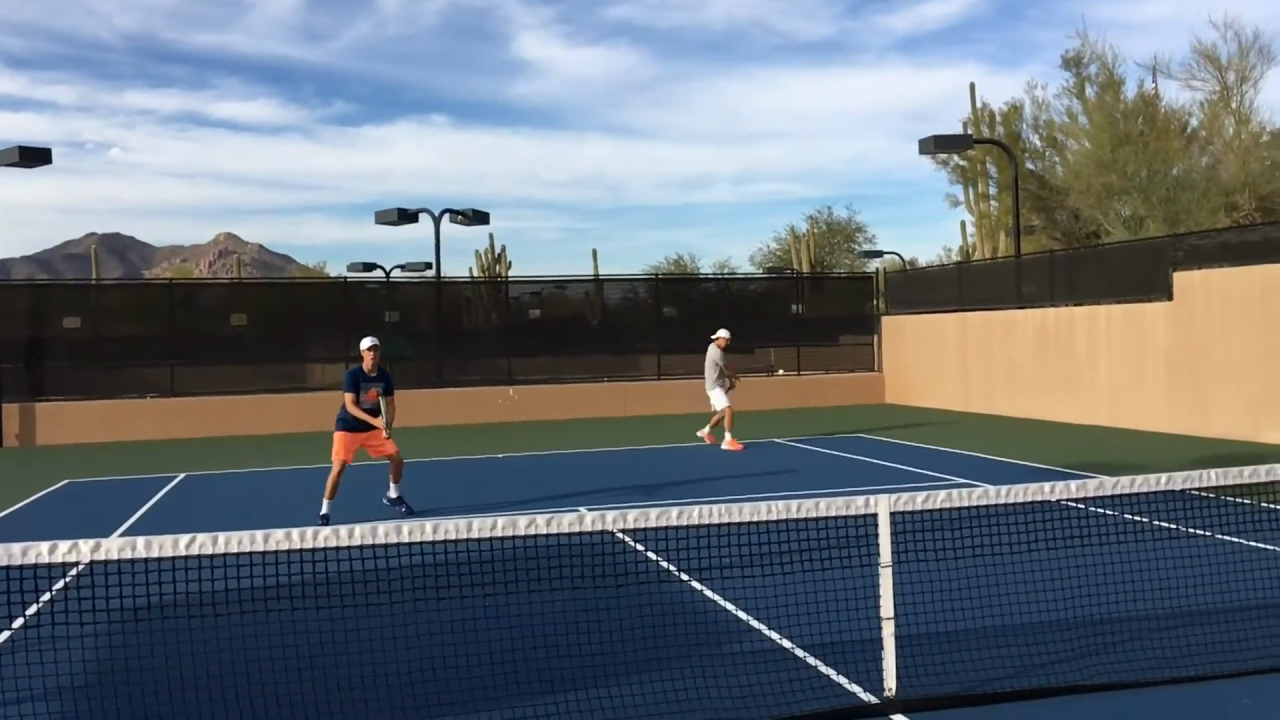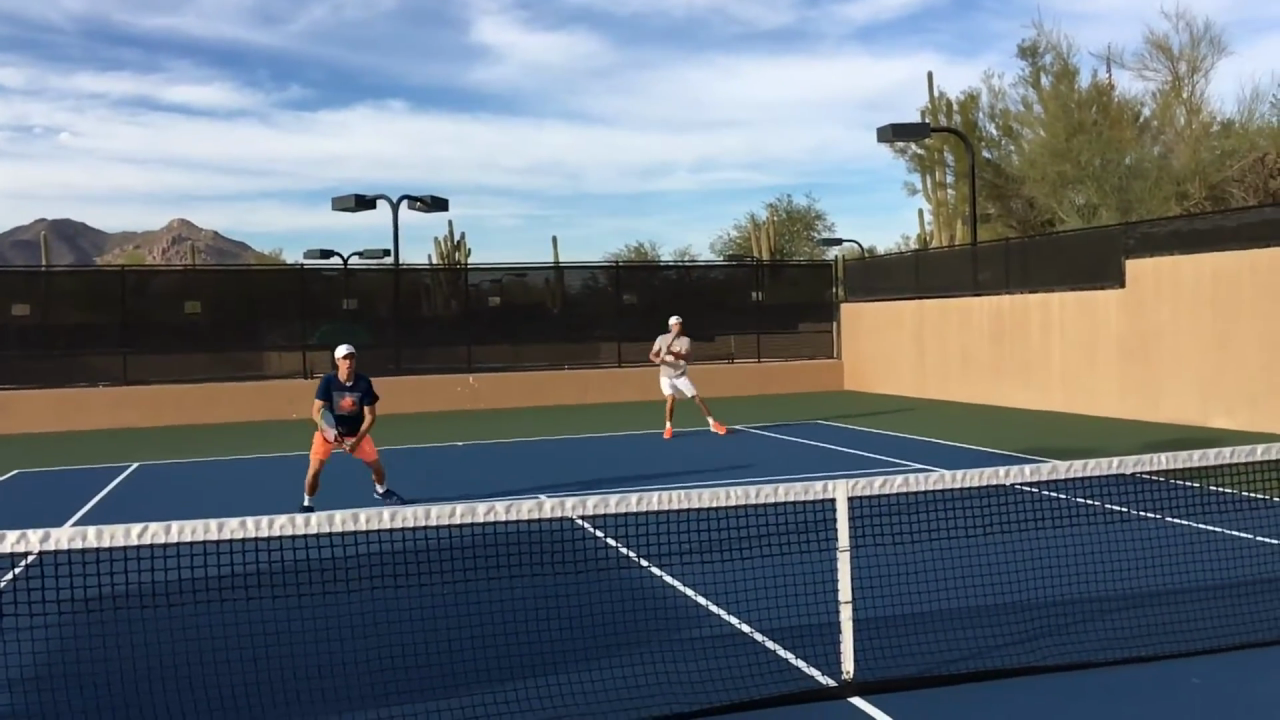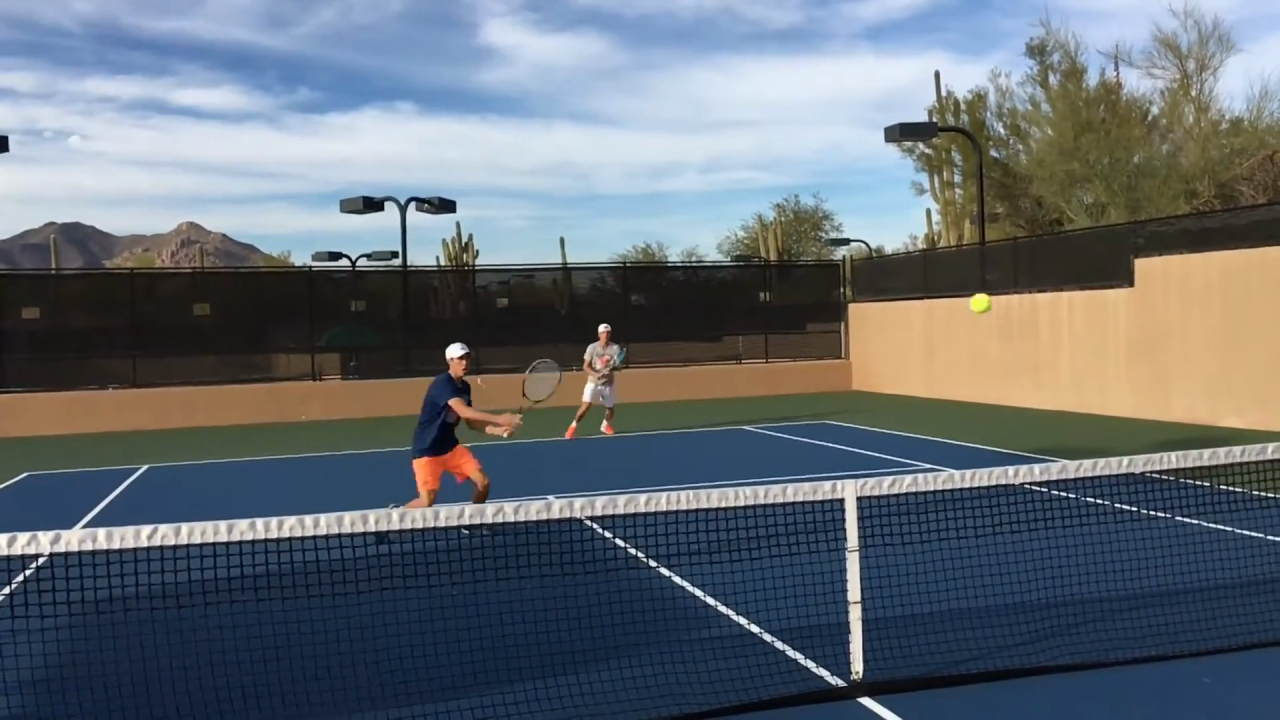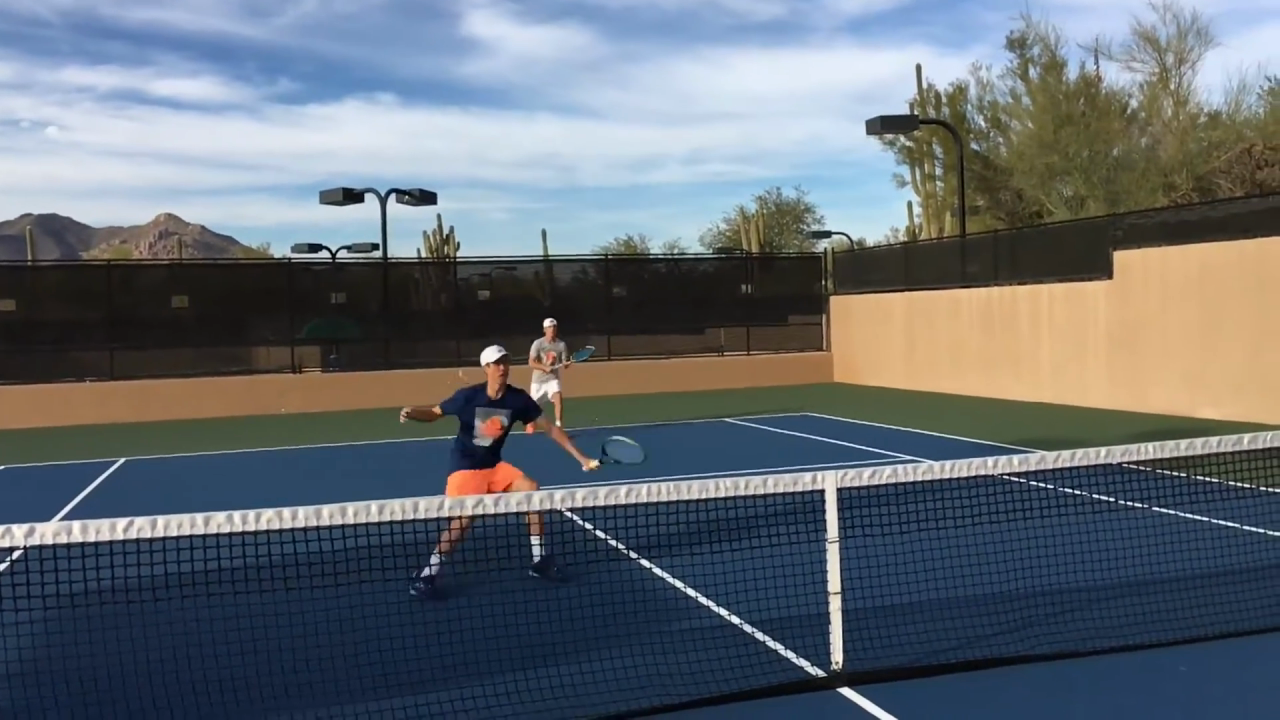
dt=0.7s
person 1, frame 1
left shoulder: (384, 375)
right shoulder: (352, 375)
left elbow: (390, 404)
right elbow: (350, 406)
left wrist: (387, 425)
right wrist: (374, 420)
left hip: (373, 428)
right hip: (347, 428)
left knee: (397, 458)
right knee: (338, 468)
left ankle: (393, 495)
right ankle: (325, 512)
person 1, frame 2
left shoulder: (364, 383)
right shoulder: (327, 381)
left elbow: (370, 416)
right elbow: (316, 412)
left wrist: (356, 440)
left hip: (356, 429)
left knee: (375, 465)
right knee: (315, 467)
left ankle: (382, 491)
right ankle: (307, 504)
person 1, frame 3
left shoulder: (464, 386)
right shoulder: (442, 383)
left elbow: (473, 422)
right elbow: (464, 412)
left wrist: (499, 430)
right wrist: (498, 418)
left hip: (450, 447)
right hip: (426, 449)
left knee: (483, 484)
right knee: (426, 502)
person 1, frame 4
left shoulder: (518, 398)
right shoulder: (467, 396)
left elbow: (550, 428)
right elbow: (435, 413)
left wrist: (582, 458)
right wrist: (414, 413)
left hip: (494, 465)
right hip: (465, 466)
left knee: (533, 492)
right knee: (462, 521)
left ankle: (539, 561)
right ankle: (428, 573)
